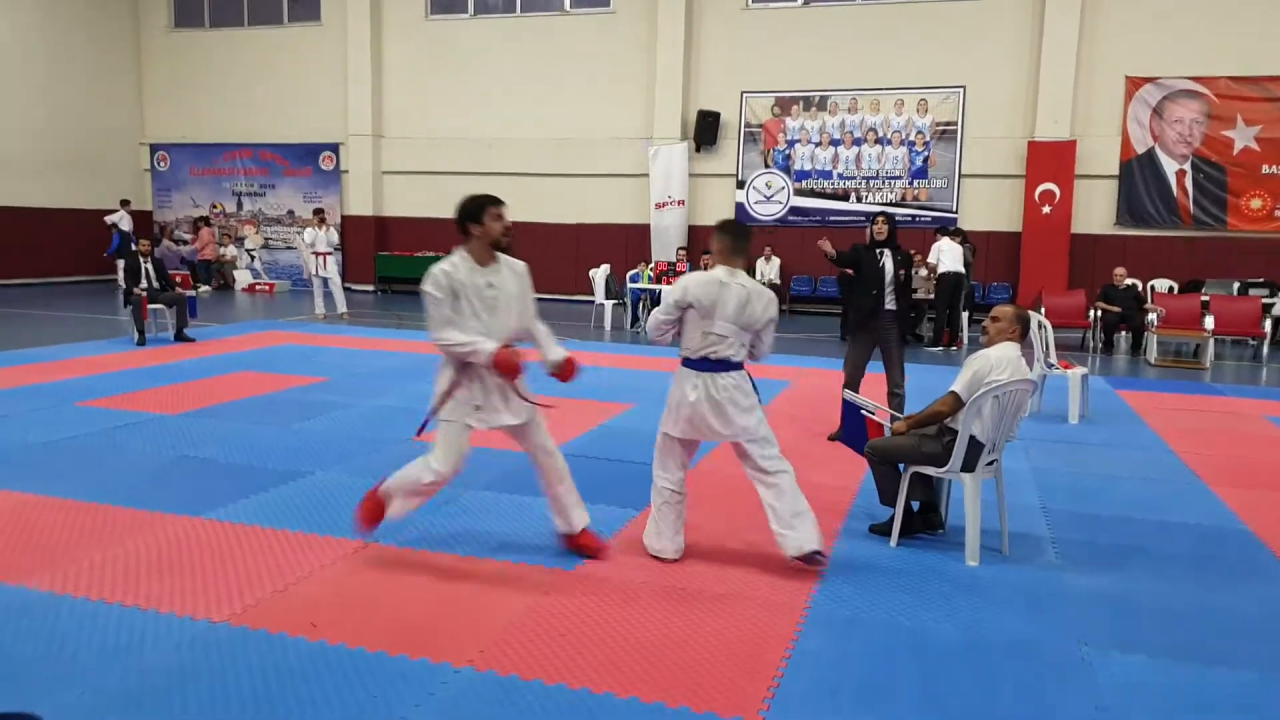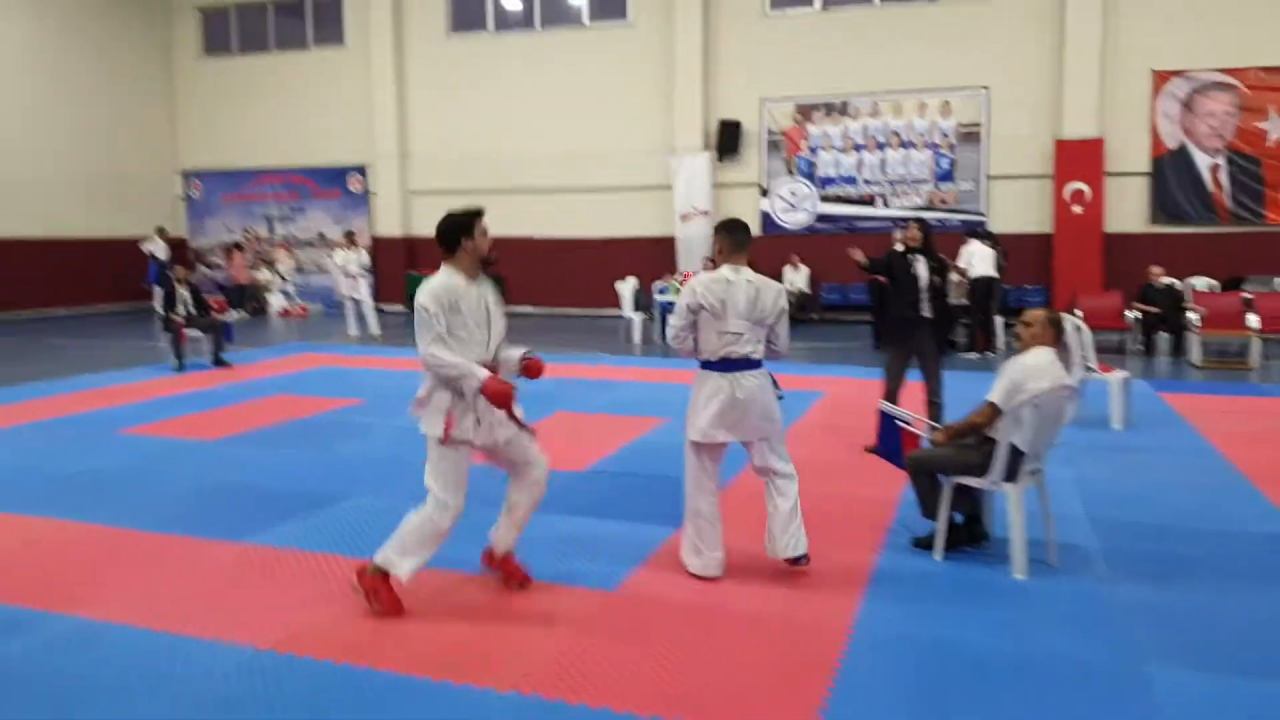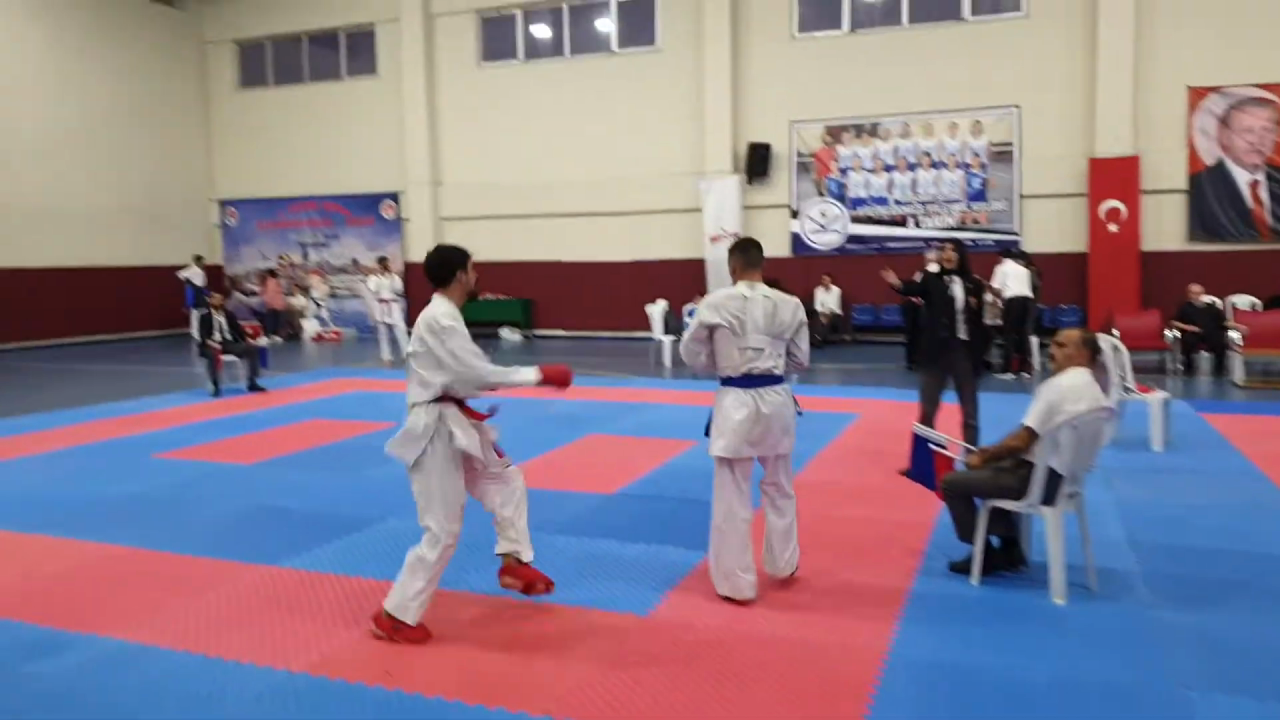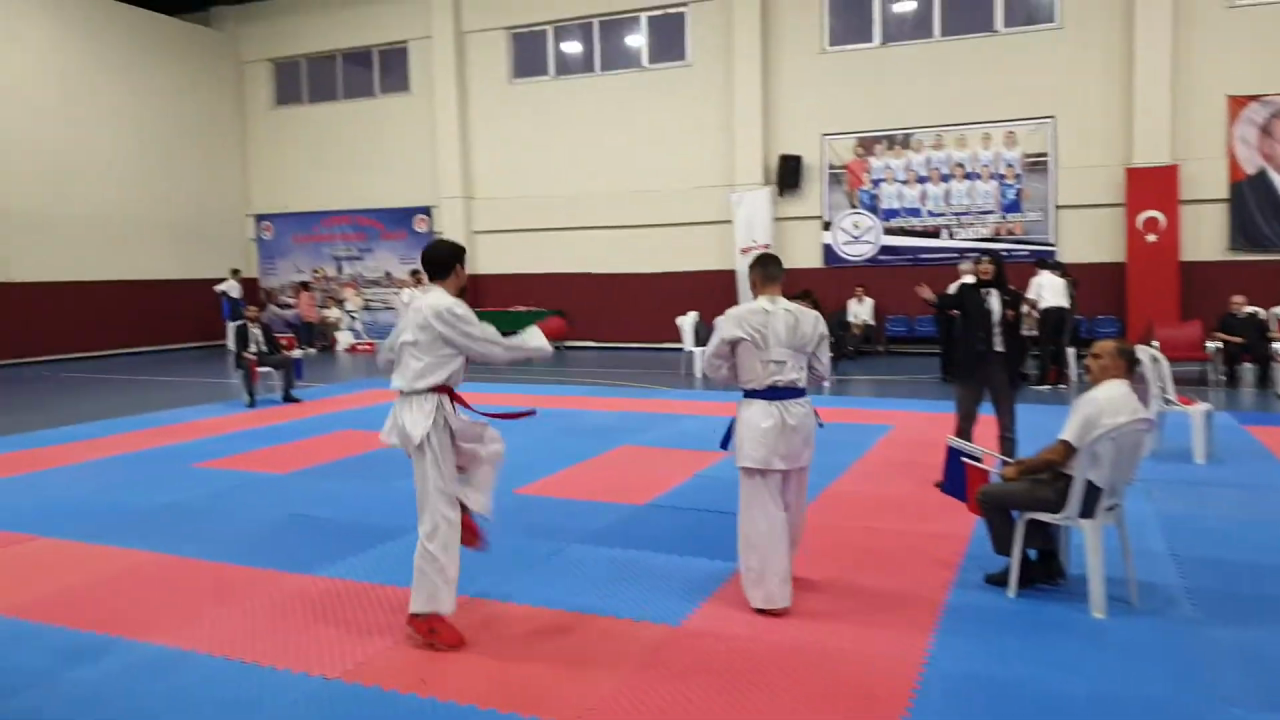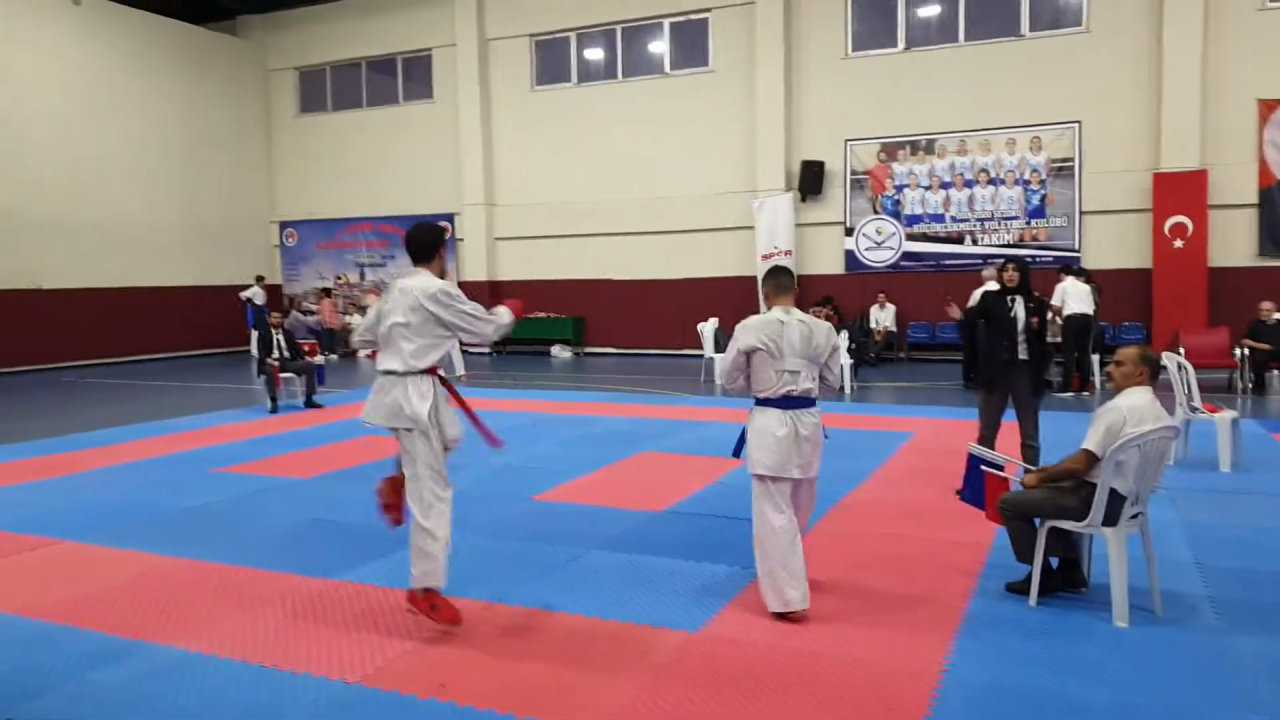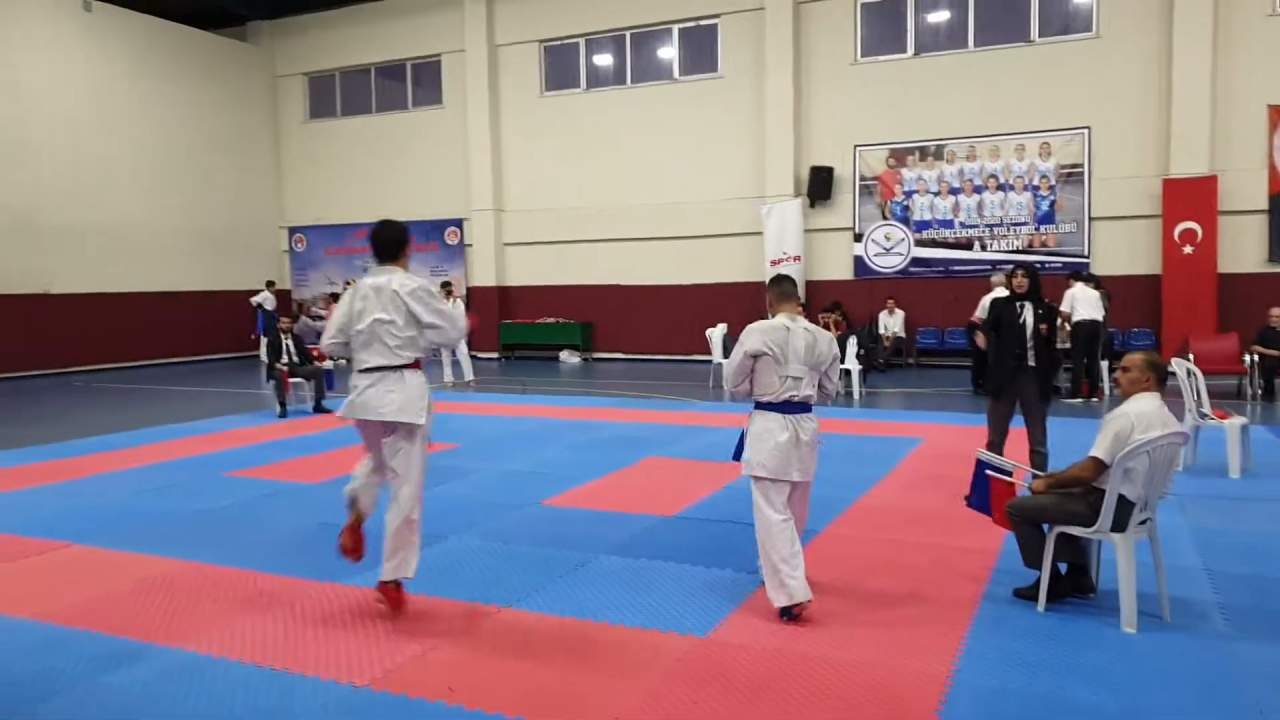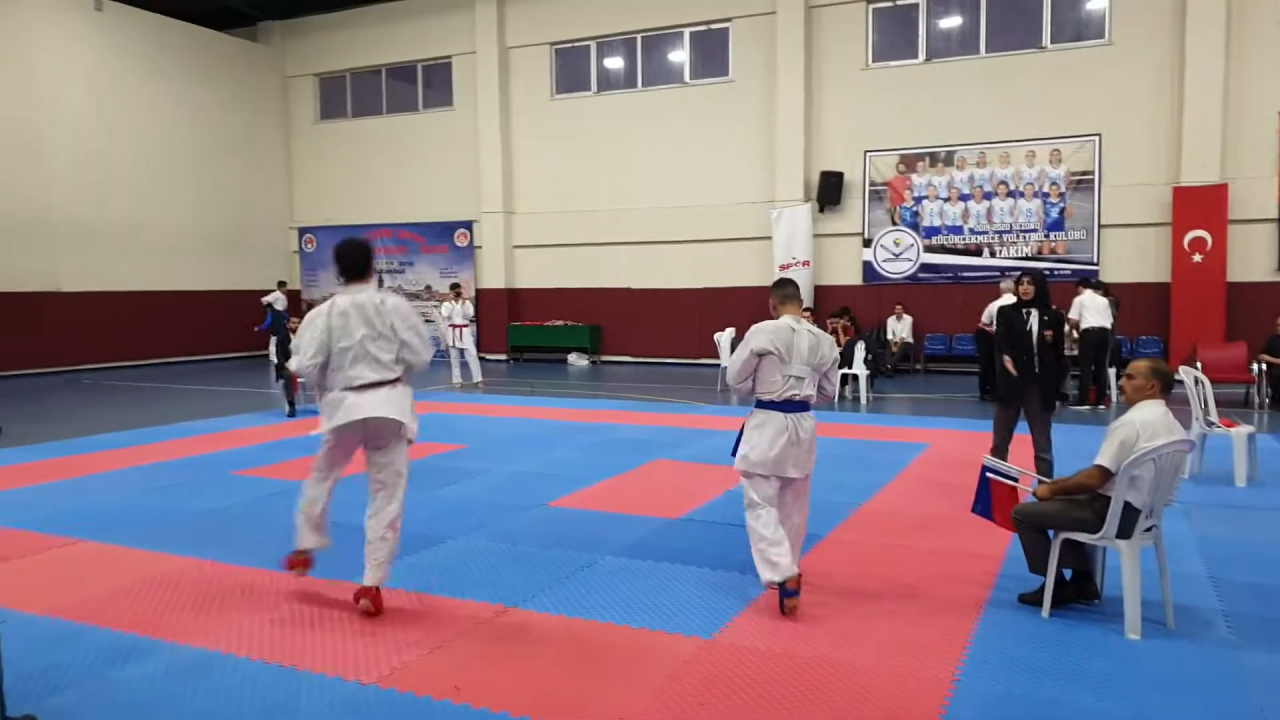
dt=0.1s
person 1, frame 1
left shoulder: (517, 271)
right shoulder: (445, 276)
left elbow: (531, 326)
right elbow: (444, 333)
left wrist: (556, 356)
right wrist: (488, 352)
left hip: (508, 380)
right hip: (469, 383)
left knee: (546, 455)
right knee: (445, 466)
left ankle: (575, 529)
right ankle: (384, 496)
person 1, frame 2
left shoulder: (483, 289)
right shoulder: (436, 292)
right elbow: (433, 353)
left wrist: (520, 360)
right wrist: (482, 381)
left hip: (487, 402)
right hip: (453, 406)
left knee: (532, 468)
right knee: (445, 504)
left ankle: (500, 552)
right ankle: (380, 573)
person 1, frame 3
left shoulder: (439, 315)
right shoulder: (443, 320)
right elbow: (474, 372)
right wrist: (536, 376)
left hip: (452, 423)
right hip: (435, 432)
left knee: (506, 479)
right knee: (442, 530)
left ankle: (515, 562)
right ankle: (396, 614)
person 1, frame 4
left shoulder: (418, 307)
right shoulder: (446, 308)
left elbow: (388, 353)
right elbow: (496, 347)
right wrist: (542, 335)
left hip: (434, 411)
right hip: (428, 417)
left knee: (488, 448)
right knee: (440, 518)
left ankle: (463, 511)
person 1, frame 5
left shoulder: (393, 291)
right shoulder: (438, 290)
left elbow: (363, 337)
right elbow: (484, 329)
right wrist: (507, 312)
left hip: (392, 391)
right hip: (418, 395)
right knee: (431, 493)
left ankle: (400, 483)
right ankle: (425, 588)
person 1, frame 6
left shoulder: (356, 291)
right shoulder: (412, 287)
left elbow: (332, 343)
right elbow: (448, 332)
right wrist: (463, 323)
left hip: (366, 387)
right hip: (400, 388)
left knee: (380, 462)
right knee: (406, 488)
left ankle: (356, 519)
right ankle: (391, 580)
person 1, frame 7
left shoulder: (324, 312)
right shoulder: (395, 305)
left elbow: (303, 366)
right elbow: (420, 357)
left wrist: (322, 377)
right wrist: (395, 363)
left hip: (347, 407)
right hip: (392, 406)
left knee: (322, 477)
right knee: (387, 498)
left ankle: (305, 548)
right ankle: (370, 588)
person 2, frame 1
left shoulder: (691, 284)
right shoulder: (764, 298)
left elbow: (657, 329)
right elbow: (761, 351)
left hip: (692, 382)
right hip: (733, 385)
left knee: (670, 465)
right knee: (769, 466)
left ankle: (665, 543)
right ankle: (802, 543)
person 2, frame 2
left shoulder: (699, 285)
right shoulder: (773, 291)
left elbow: (679, 339)
right elbow: (779, 345)
left hip: (711, 385)
right hip: (755, 384)
left knee: (702, 478)
right knee: (777, 467)
left ankle: (704, 560)
right ankle: (791, 547)
person 2, frame 3
left shoulder: (715, 303)
right shoulder: (790, 305)
left elbow: (691, 353)
right elbow: (800, 359)
left hip: (735, 402)
right hip: (776, 400)
left knee: (731, 496)
right knee: (780, 488)
left ankle: (737, 583)
right ankle: (782, 564)
person 2, frame 4
left shoulder: (736, 318)
right shoulder: (811, 319)
left elbow: (714, 367)
right elbow: (822, 371)
left hip: (758, 413)
right hip: (799, 411)
left knee: (760, 507)
right knee: (793, 499)
left ankle: (770, 593)
right ankle: (779, 575)
person 2, frame 5
left shoulder: (751, 327)
right shoulder: (823, 330)
left elbow: (731, 378)
right elbow: (831, 382)
left hip: (769, 422)
right hip: (808, 420)
left knee: (773, 513)
right knee: (799, 508)
left ankle: (789, 598)
right ankle: (786, 580)
person 2, frame 6
left shoulder: (757, 332)
right shoulder: (824, 339)
left elbow: (735, 381)
right elbow: (828, 390)
left hip: (769, 425)
right hip: (805, 424)
left knee: (772, 513)
right knee: (795, 510)
left ankle: (792, 594)
right ankle: (788, 581)
person 2, frame 7
left shoulder: (761, 332)
right shoulder: (825, 340)
left elbow: (736, 377)
right elbow: (828, 391)
left hip: (767, 423)
right hip: (804, 423)
left knee: (759, 504)
right knee: (794, 505)
left ankle: (785, 573)
right ankle: (785, 571)
person 3, frame 1
left shoulder: (987, 357)
right shoulder: (1022, 367)
left elbow: (947, 406)
left wrist: (908, 424)
right wrist: (917, 419)
left hip: (962, 446)
right hip: (986, 446)
left knee: (877, 448)
right knee: (917, 437)
left ankle: (906, 518)
right ankle: (928, 513)
person 3, frame 2
left shoulder: (1022, 364)
right shoulder: (1060, 372)
left elbow: (984, 417)
left wrist: (947, 434)
right wrist: (956, 430)
left knee: (916, 459)
right knee: (957, 447)
left ankle: (949, 530)
right ankle: (972, 525)
person 3, frame 3
left shoulder: (1059, 385)
right shoulder: (1095, 392)
left elbow: (1021, 440)
left wrist: (983, 457)
right wrist: (992, 452)
right hip: (1065, 478)
left knee: (953, 482)
right knee: (993, 469)
left ankle: (985, 554)
right ankle: (1009, 549)
person 3, frame 4
left shoulder: (1096, 399)
right shoulder: (1135, 404)
left elbow: (1058, 455)
left wrist: (1020, 469)
right wrist: (1030, 464)
right hip: (1104, 490)
left knee: (989, 494)
right knee: (1030, 482)
left ankle: (1023, 567)
right ankle: (1047, 562)
person 3, frame 5
left shoulder: (1118, 407)
right shoulder: (1158, 411)
left elbow: (1081, 463)
left wrist: (1040, 477)
right wrist: (1050, 471)
left hip: (1101, 500)
right hip: (1128, 499)
left knee: (1010, 502)
right knee: (1052, 490)
left ankle: (1044, 575)
right ankle: (1070, 570)
person 3, frame 6
left shoulder: (1126, 414)
right shoulder: (1167, 417)
left elbow: (1089, 471)
left wrist: (1048, 482)
right wrist: (1058, 477)
right hip: (1136, 505)
left knee: (1018, 507)
right knee: (1061, 495)
left ankle: (1053, 581)
right ankle: (1078, 576)
person 3, frame 7
left shoulder: (1132, 422)
right shoulder: (1172, 424)
left elbow: (1094, 478)
left wrist: (1052, 489)
right wrist: (1063, 484)
right hip: (1142, 512)
left knee: (1024, 513)
right knee: (1064, 502)
left ankle: (1058, 586)
right ankle: (1082, 582)
person 4, frame 1
left shoulder: (902, 257)
right shoulder: (861, 252)
left elbow: (906, 290)
right elbow: (847, 260)
left wrist: (905, 322)
right wrist: (832, 254)
left hip: (892, 321)
right hip: (865, 320)
left knee: (895, 379)
right knee: (852, 374)
person 4, frame 2
left shoulder: (938, 264)
right shoulder: (895, 258)
left elbow: (941, 297)
right elbow: (879, 267)
right wrist: (864, 262)
left hip: (928, 328)
right hip: (900, 327)
left knee: (933, 388)
right knee: (892, 386)
person 4, frame 3
left shoulder: (973, 285)
right shoulder: (931, 280)
left elbow: (978, 320)
right elbow: (915, 289)
right wrist: (898, 284)
left hip: (964, 350)
right hip: (936, 349)
left knee: (969, 410)
right knee: (928, 407)
person 4, frame 4
left shoulder: (1011, 297)
right shoulder: (967, 291)
left elbow: (1015, 332)
right elbow: (951, 302)
right wrist: (933, 299)
left hip: (1001, 362)
right hip: (972, 362)
left knee: (1006, 422)
right knee: (964, 420)
person 4, frame 5
left shoulder: (1035, 304)
right shoulder: (990, 299)
left elbow: (1041, 339)
right elbow: (976, 313)
right wrist: (961, 316)
left hip: (1025, 369)
right hip: (995, 368)
left knee: (1029, 430)
right knee: (988, 427)
person 4, frame 6
left shoulder: (1045, 310)
right shoulder: (1000, 305)
left elbow: (1050, 346)
right elbow: (989, 325)
right wrist: (982, 335)
left hip: (1034, 376)
right hip: (1006, 375)
left knee: (1037, 436)
right knee: (996, 434)
person 4, frame 7
left shoulder: (1053, 317)
right shoulder: (1007, 313)
left elbow: (1057, 353)
right elbow: (1000, 339)
right wrist: (1003, 356)
left hip: (1042, 382)
right hip: (1013, 382)
left knee: (1042, 443)
right knee: (1001, 439)
